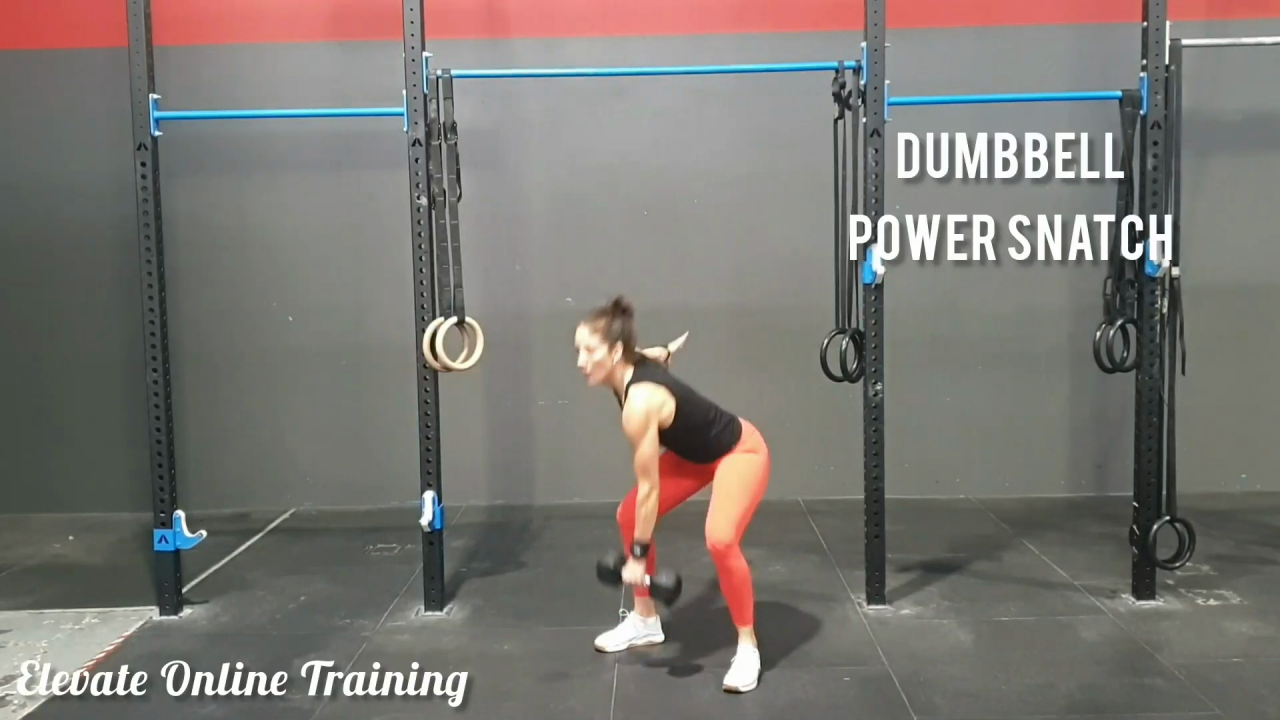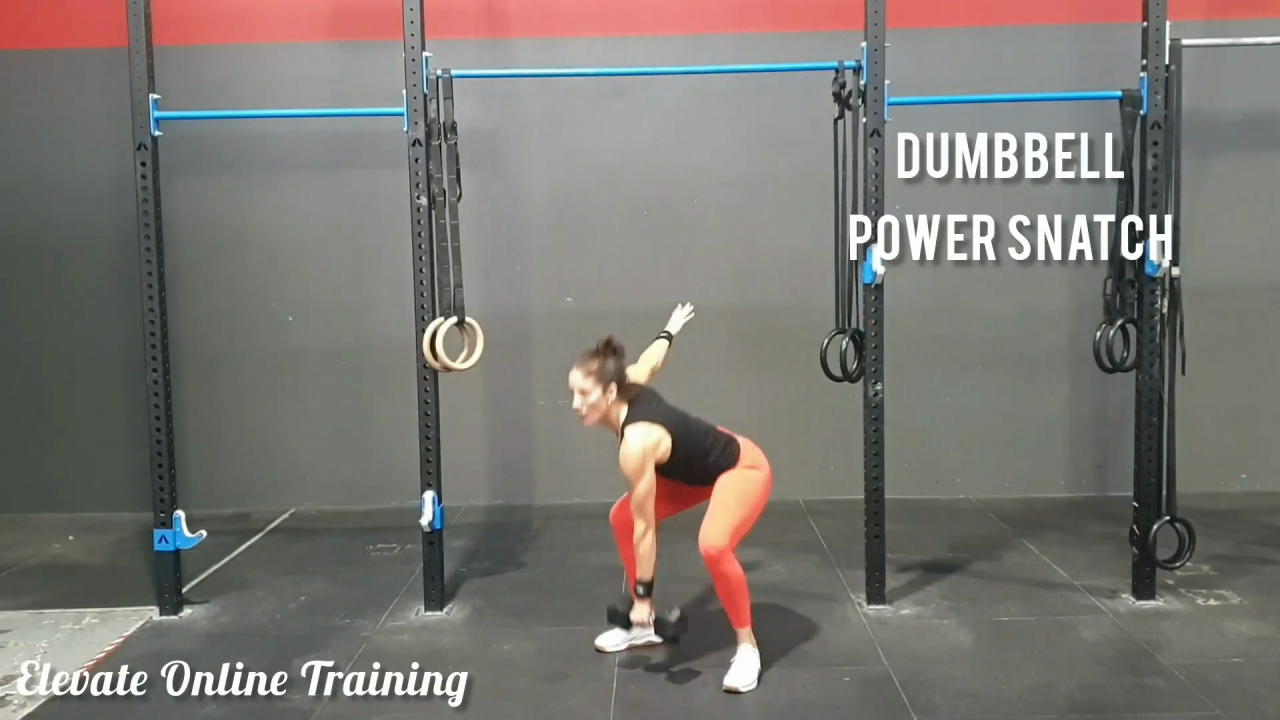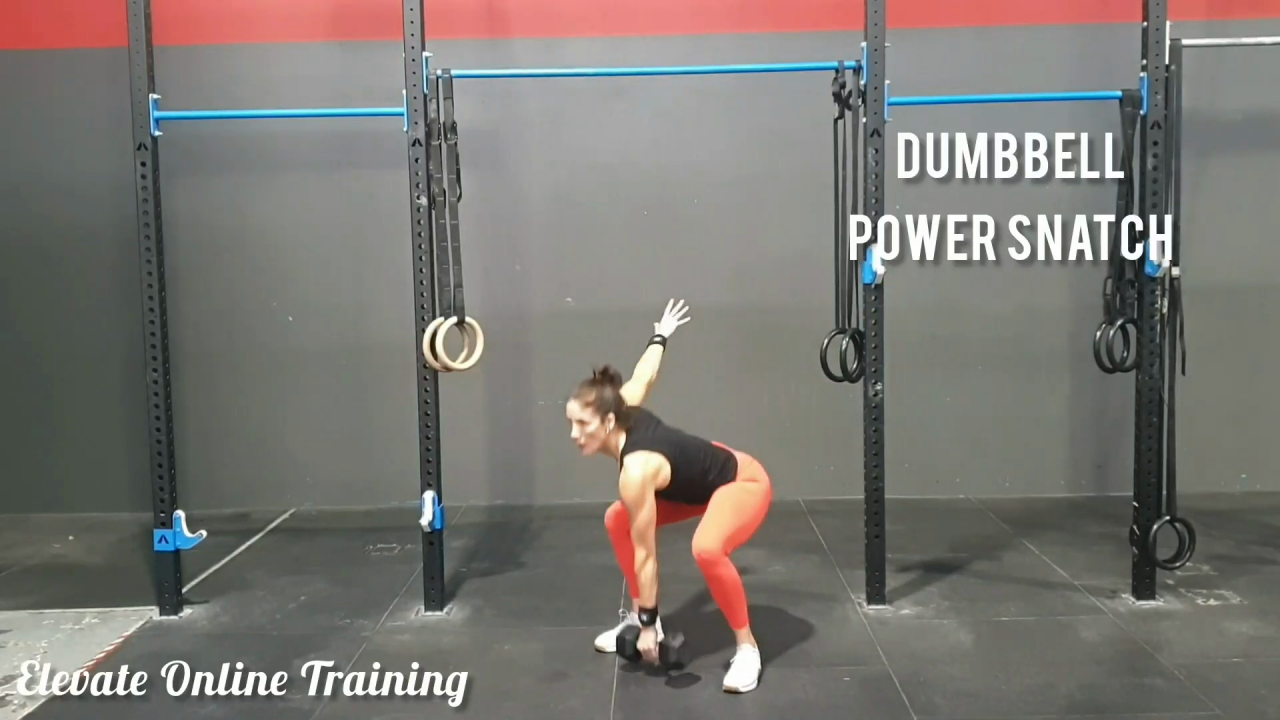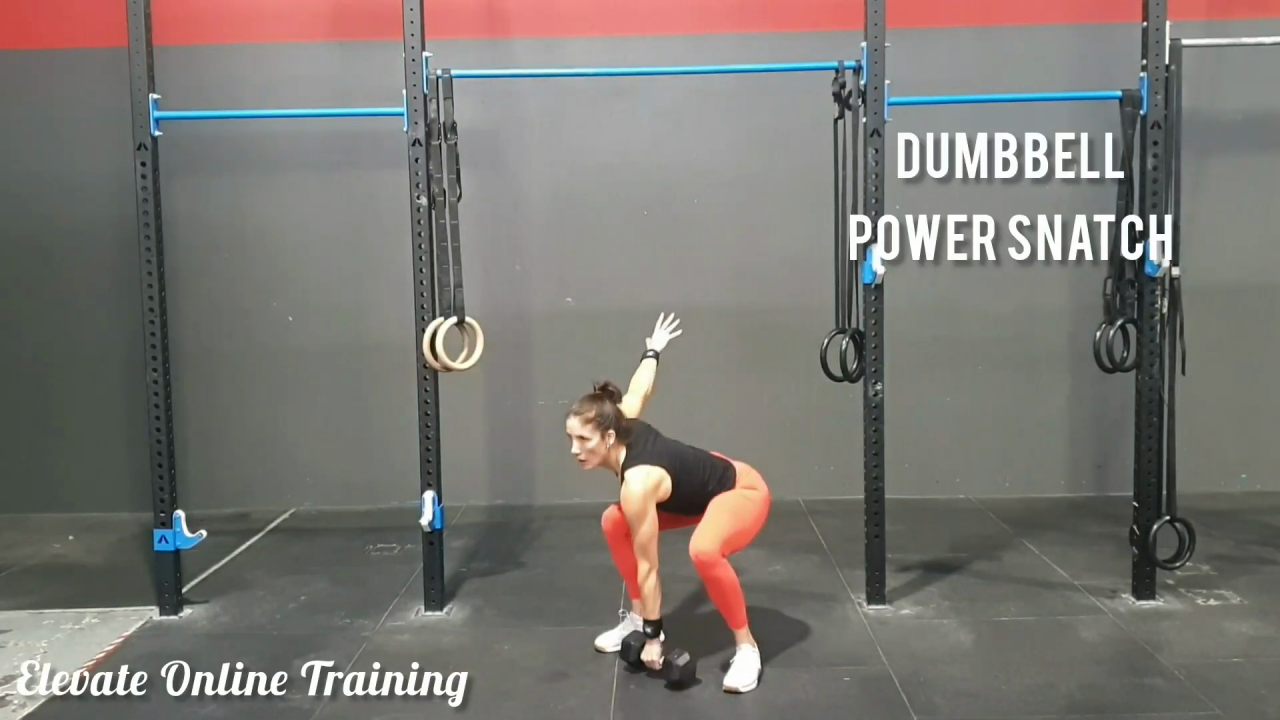
dt=0.1s
person 1, frame 1
left shoulder: (641, 398)
right shoulder: (629, 365)
left elbow: (649, 491)
right elbow: (656, 357)
left wrist: (638, 556)
right wrist: (667, 352)
left hip: (741, 453)
right hip: (694, 453)
left knee: (721, 540)
right knee: (627, 515)
left ankle: (748, 647)
right ankle: (646, 624)
person 1, frame 2
left shoulder: (636, 442)
right shoulder: (626, 385)
left elbow: (647, 529)
right elbow: (650, 360)
left wrist: (643, 597)
right wrist: (667, 332)
left hip: (743, 468)
right hip: (701, 469)
left knee: (714, 545)
right knee: (622, 517)
left ankle: (747, 648)
right ankle: (644, 626)
person 1, frame 3
left shoulder: (636, 470)
right shoulder: (624, 408)
left elbow: (645, 554)
right elbow: (646, 374)
left wrist: (649, 626)
right wrist: (661, 335)
left hip: (744, 484)
right hip: (712, 468)
left knee: (708, 549)
right knee: (616, 521)
left ankle: (747, 648)
right ankle: (634, 613)
person 1, frame 4
left shoulder: (637, 483)
right shoulder: (623, 420)
left elbow: (648, 567)
right elbow: (641, 387)
left wrist: (653, 637)
right wrist: (653, 349)
left hip: (743, 492)
right hip: (711, 477)
left knee: (704, 551)
right knee: (613, 524)
left ankle: (746, 648)
right ankle: (635, 616)
